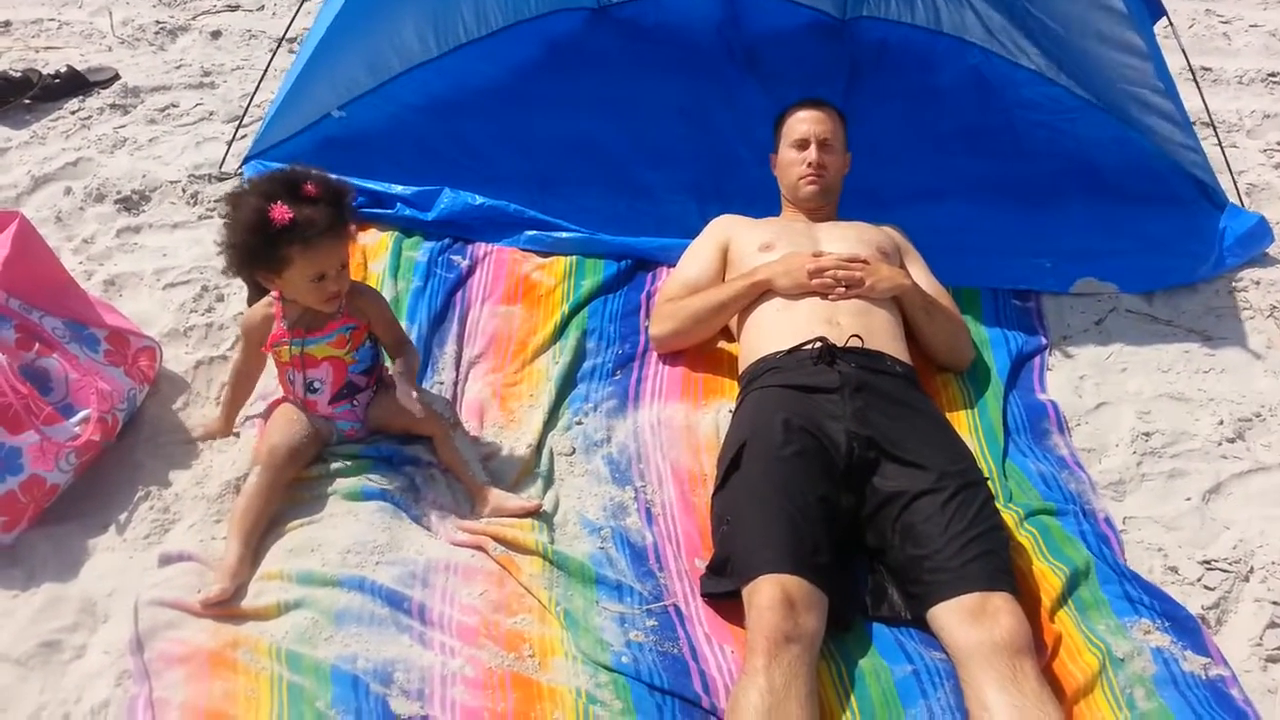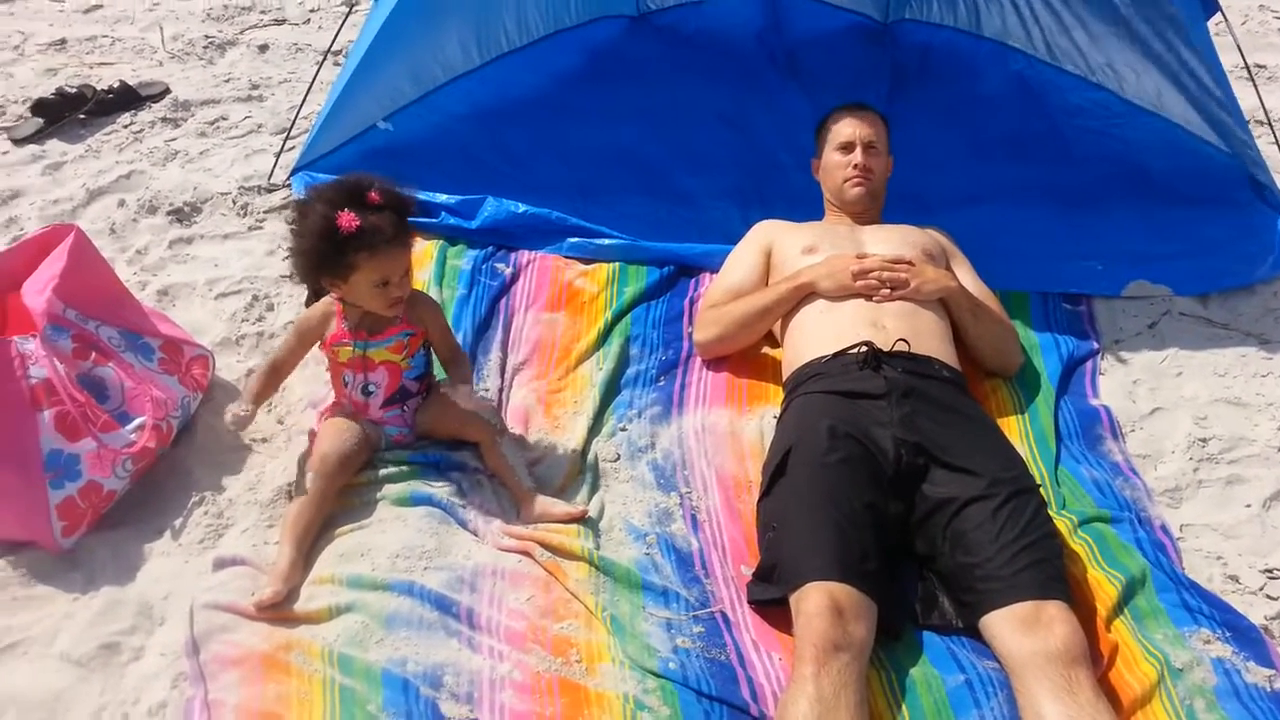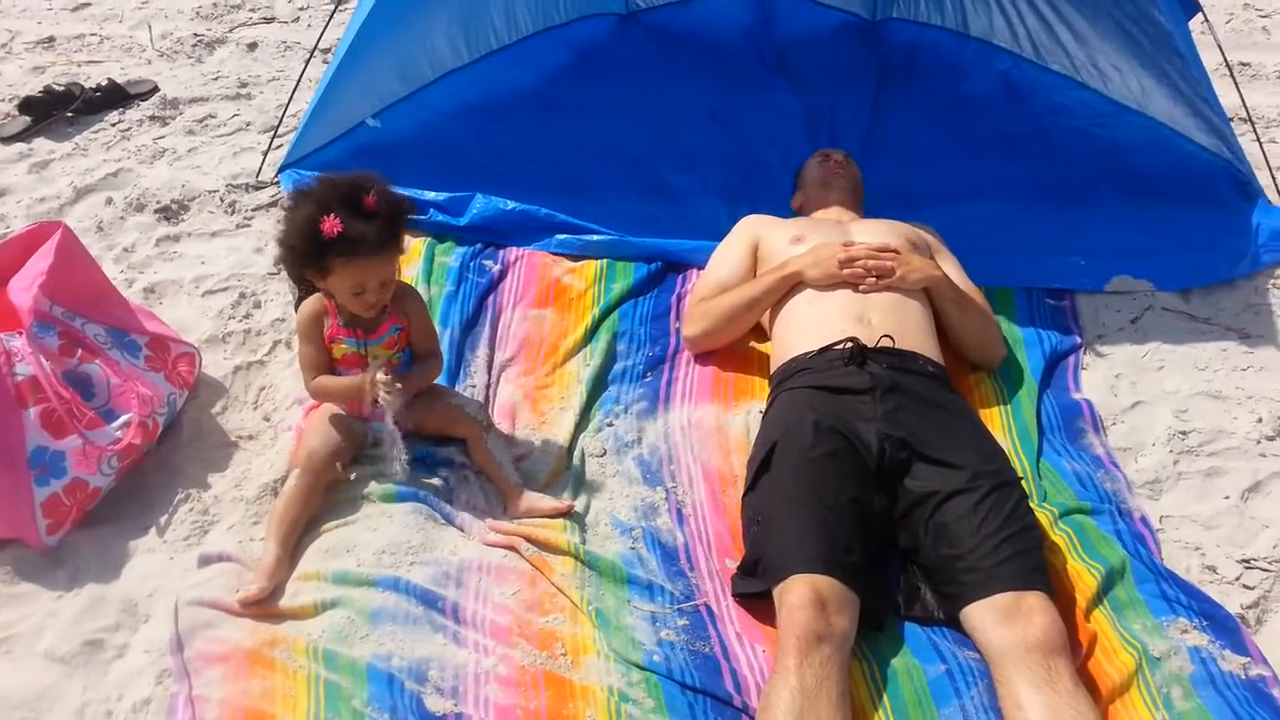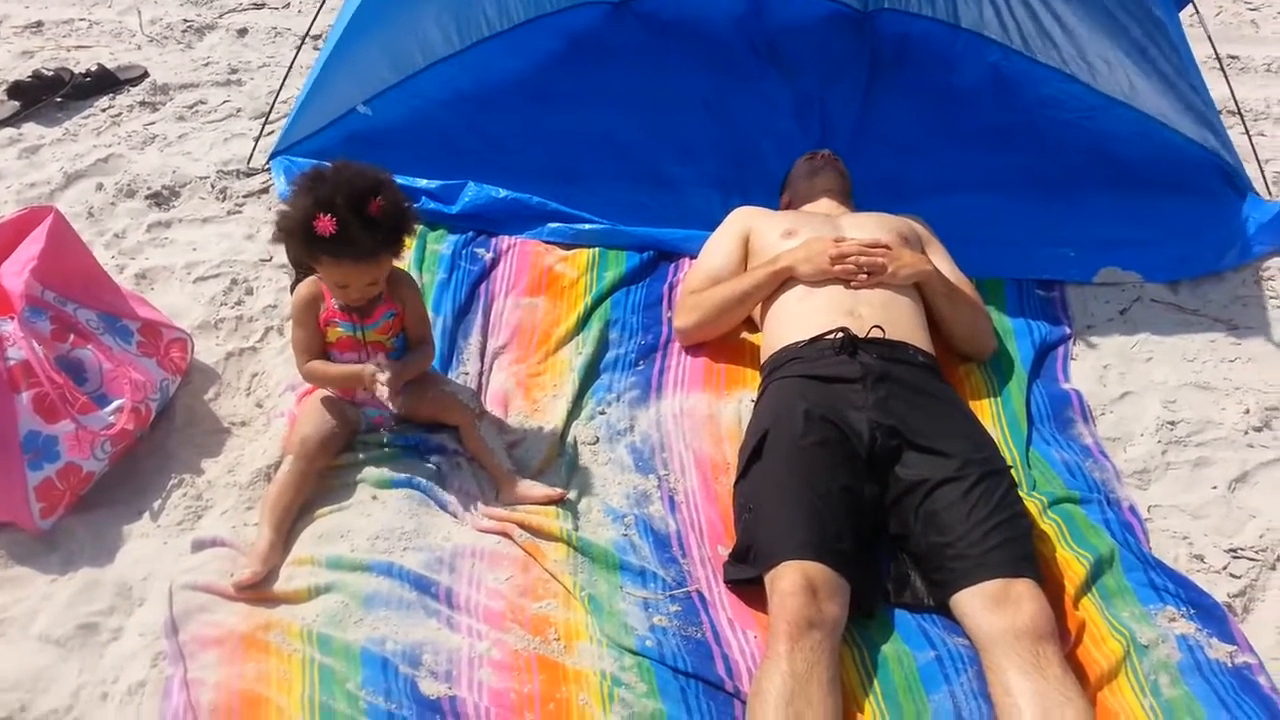
dt=0.7s
person 1, frame 1
left shoulder: (887, 236)
right shoulder: (733, 228)
left elbow: (959, 350)
right elbow: (663, 327)
left wrist: (901, 285)
right wrist: (767, 277)
left hip: (897, 403)
right hip: (785, 399)
left knee: (999, 633)
right knee: (780, 623)
person 1, frame 2
left shoulder: (932, 241)
right shoulder: (775, 234)
left elbow: (1007, 356)
right elbow: (707, 333)
left wrist: (947, 289)
right wrist: (810, 281)
left hip: (945, 408)
right hip: (830, 405)
left knee: (1053, 641)
right knee: (828, 632)
person 1, frame 3
left shoulder: (916, 236)
right shoulder: (762, 229)
left elbow: (990, 349)
right elbow: (696, 328)
left wrist: (933, 279)
right wrist: (797, 271)
left hip: (929, 401)
right hip: (816, 398)
left knee: (1033, 632)
right knee: (811, 625)
person 1, frame 4
left shoulder: (907, 227)
right shoulder: (754, 220)
left elbow: (982, 340)
right elbow: (688, 319)
left wrist: (923, 272)
right wrist: (788, 265)
left hip: (919, 391)
right hip: (807, 388)
left knee: (1023, 620)
right knee: (801, 609)
person 2, frame 1
left shoulder: (363, 301)
right shoulder: (262, 320)
left elbow: (401, 346)
right elbow: (245, 372)
left wrist: (405, 379)
right wrist: (224, 421)
left hip: (372, 399)
right hip: (307, 414)
left knee: (439, 419)
right knee: (270, 460)
left ankle: (483, 493)
right ankle: (236, 558)
person 2, frame 2
left shoulder: (420, 309)
right shoulder: (322, 318)
left elbow: (453, 354)
right elbow: (278, 364)
left wrist: (461, 386)
right wrist: (248, 403)
left hip: (421, 405)
right hip: (356, 417)
left knee: (486, 423)
right knee: (321, 468)
left ankle: (527, 500)
right ankle: (287, 562)
person 2, frame 3
left shoulder: (407, 301)
right shoulder: (314, 314)
left elbow: (432, 361)
right elbow: (316, 383)
left wrist: (403, 382)
right wrist: (366, 383)
left hip: (408, 399)
right hip: (344, 410)
left knee: (475, 418)
right knee: (309, 464)
left ankle: (516, 495)
right ankle: (274, 557)
person 2, frame 4
left shoulder: (402, 286)
right shoulder: (308, 297)
left elbow: (425, 347)
right elbow: (309, 365)
left wrist: (399, 373)
right wrist: (363, 374)
left hip: (401, 385)
right hip: (338, 394)
left knee: (467, 406)
right knee: (302, 449)
left ankle: (507, 482)
right ankle: (268, 542)
